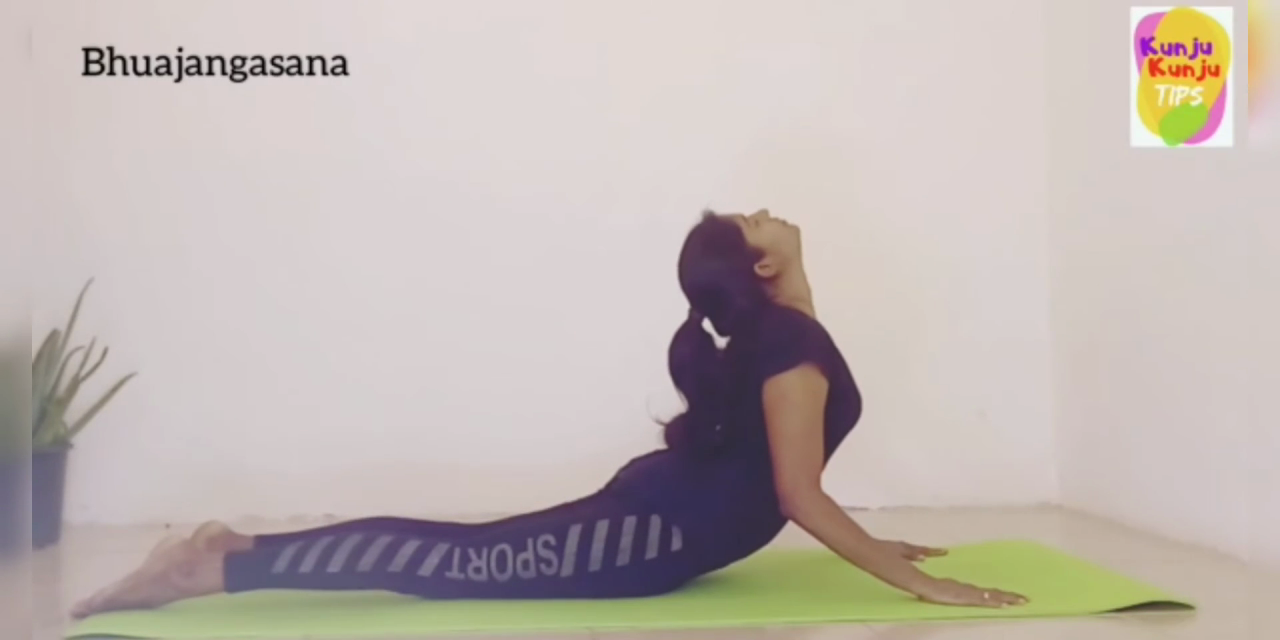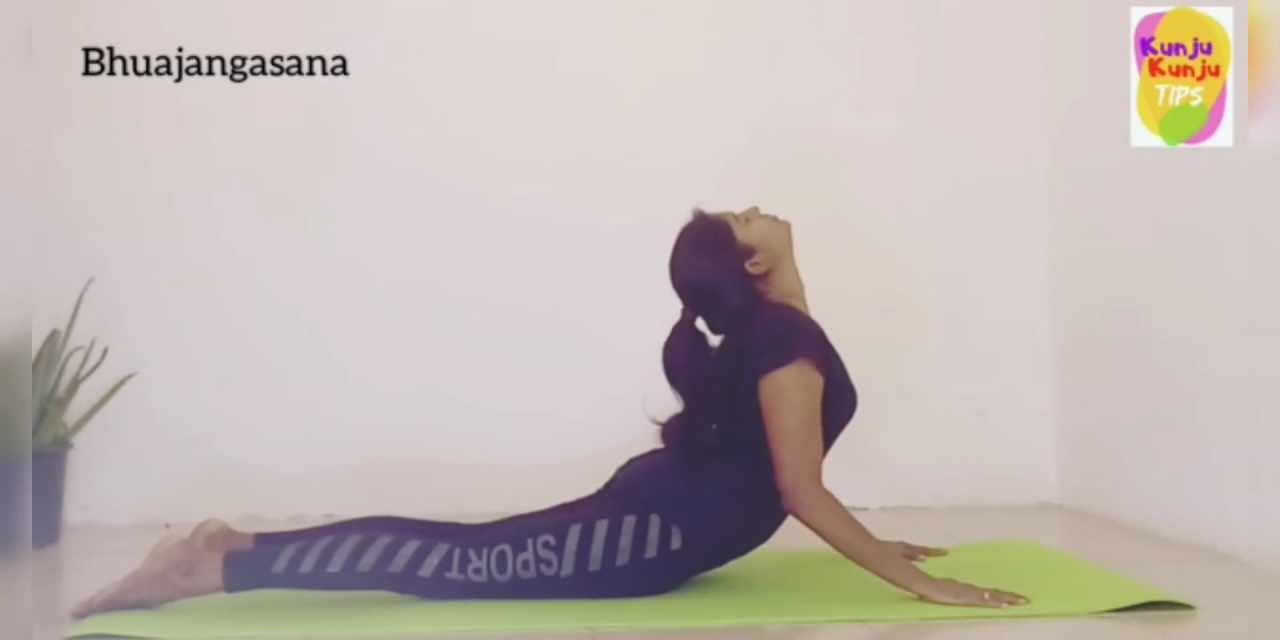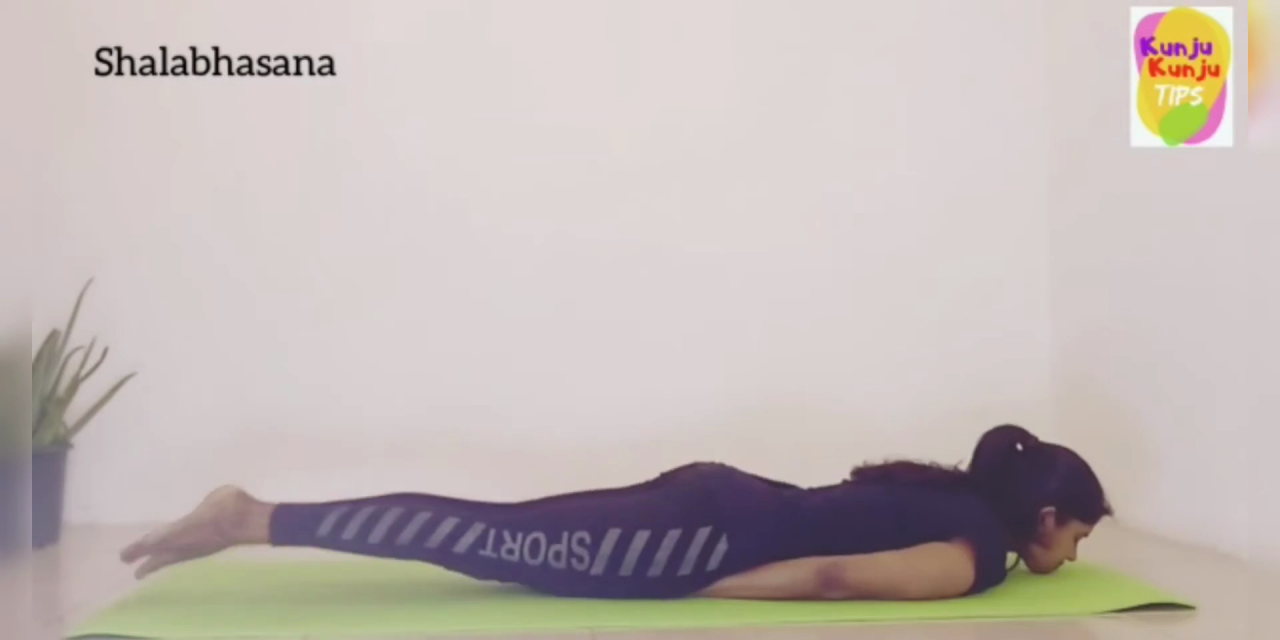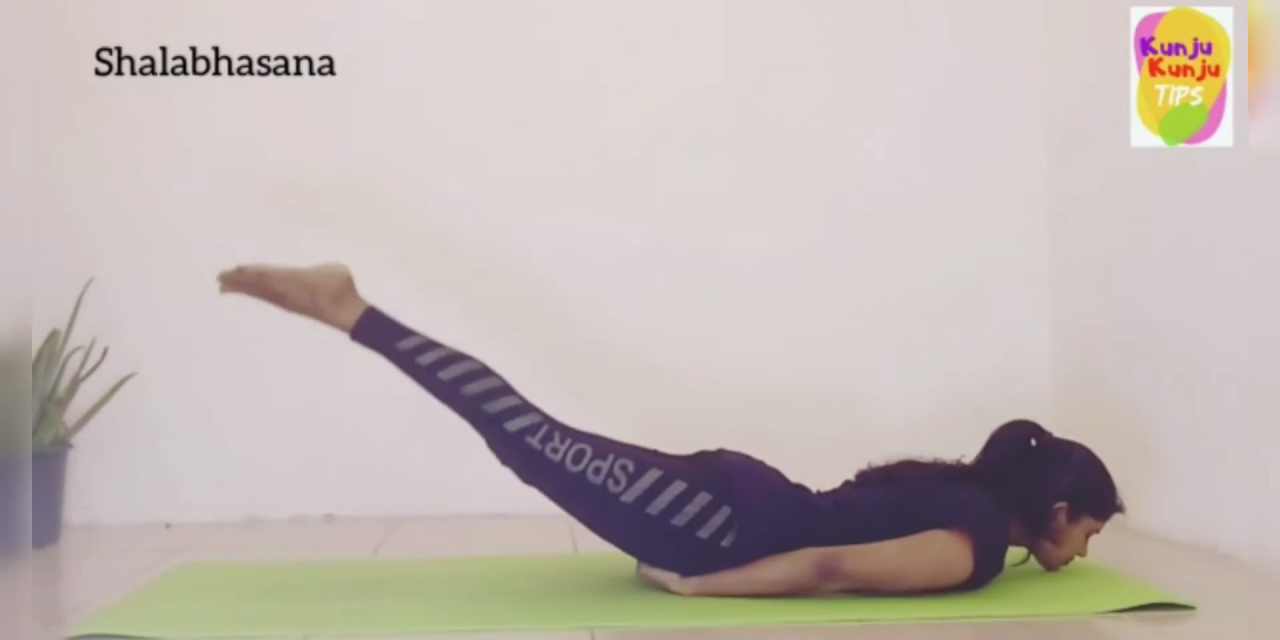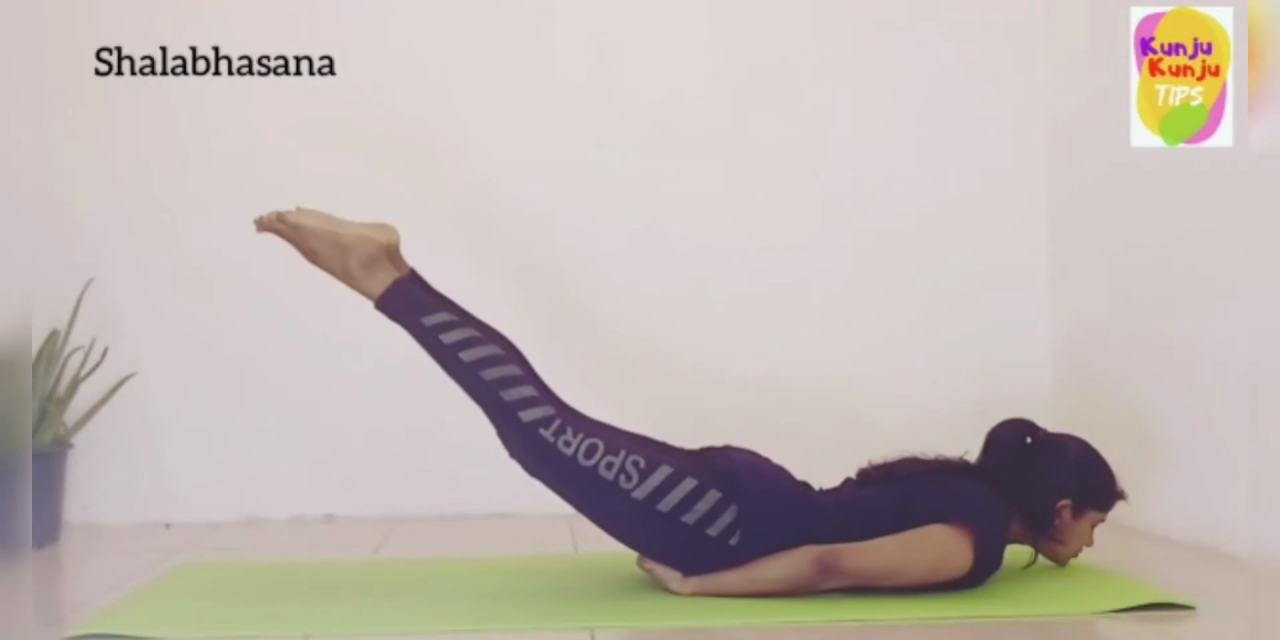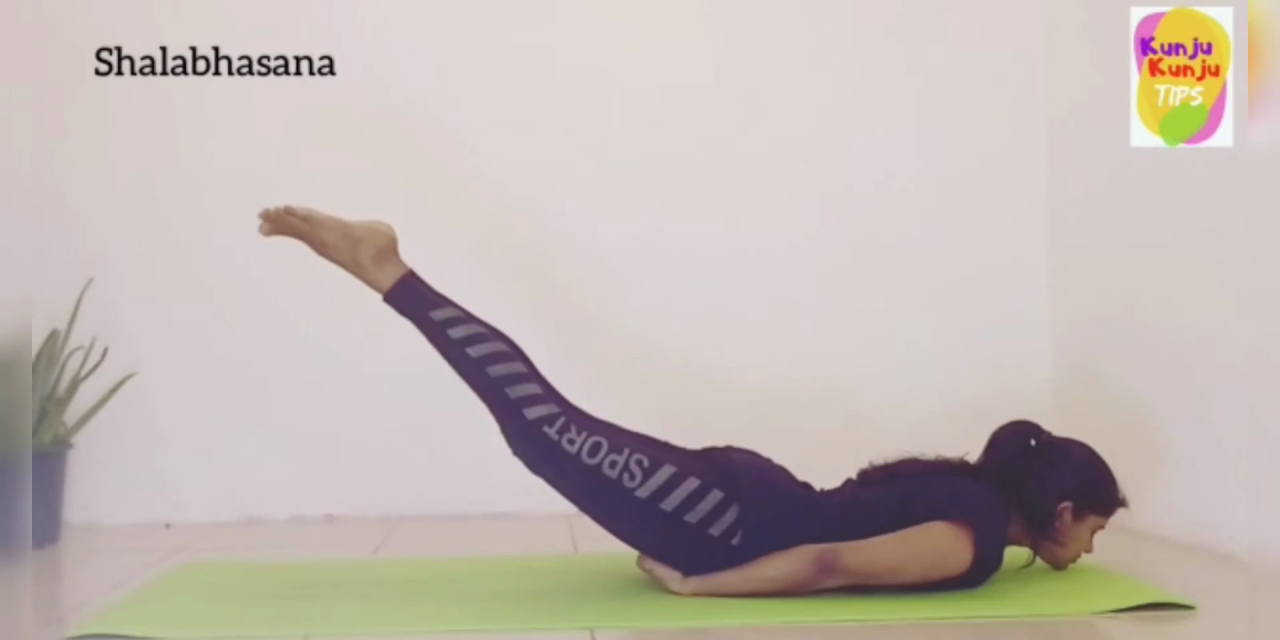
dt=0.4s
person 1, frame 1
left shoulder: (771, 334)
right shoulder: (794, 345)
left elbow: (780, 477)
right elbow: (800, 498)
left wrist: (872, 547)
right wrist: (917, 582)
left hip: (657, 505)
right hip: (660, 534)
left knee: (461, 547)
right knee: (460, 564)
left ankle: (239, 546)
right ankle: (208, 572)
person 1, frame 2
left shoulder: (770, 330)
right shoulder: (785, 340)
left elbow: (775, 474)
right elbow: (802, 494)
left wrist: (876, 546)
right wrist: (917, 582)
left hip: (655, 504)
right hip: (657, 535)
left knee: (453, 547)
right knee: (455, 566)
left ankle: (238, 545)
right ankle: (208, 572)
person 1, frame 3
left shoulder: (965, 496)
right shoulder: (978, 556)
right elbow: (834, 575)
right wrist: (708, 595)
left hip: (714, 499)
right hip: (712, 536)
left knee: (491, 529)
right knee: (490, 541)
left ankle: (260, 516)
right ankle: (256, 521)
person 1, frame 4
left shoulder: (969, 491)
right shoulder: (976, 548)
right elbow: (832, 566)
right wrist: (696, 587)
left hip: (730, 499)
right hip: (722, 524)
left knee: (538, 442)
right knee: (531, 438)
left ankle: (349, 310)
right ankle: (347, 311)
person 1, frame 5
left shoulder: (971, 489)
right shoulder: (974, 544)
right elbow: (828, 568)
right wrist: (693, 584)
left hip: (739, 493)
right hip: (729, 523)
left knee: (549, 426)
right knee: (539, 426)
left ankle: (388, 275)
right ankle: (384, 279)
person 1, frame 6
left shoulder: (971, 490)
right shoulder: (975, 542)
right elbow: (828, 566)
right wrist: (694, 585)
left hip: (742, 496)
right hip: (732, 524)
left knee: (554, 427)
right knee: (545, 427)
left ankle: (388, 270)
right ankle: (387, 274)
